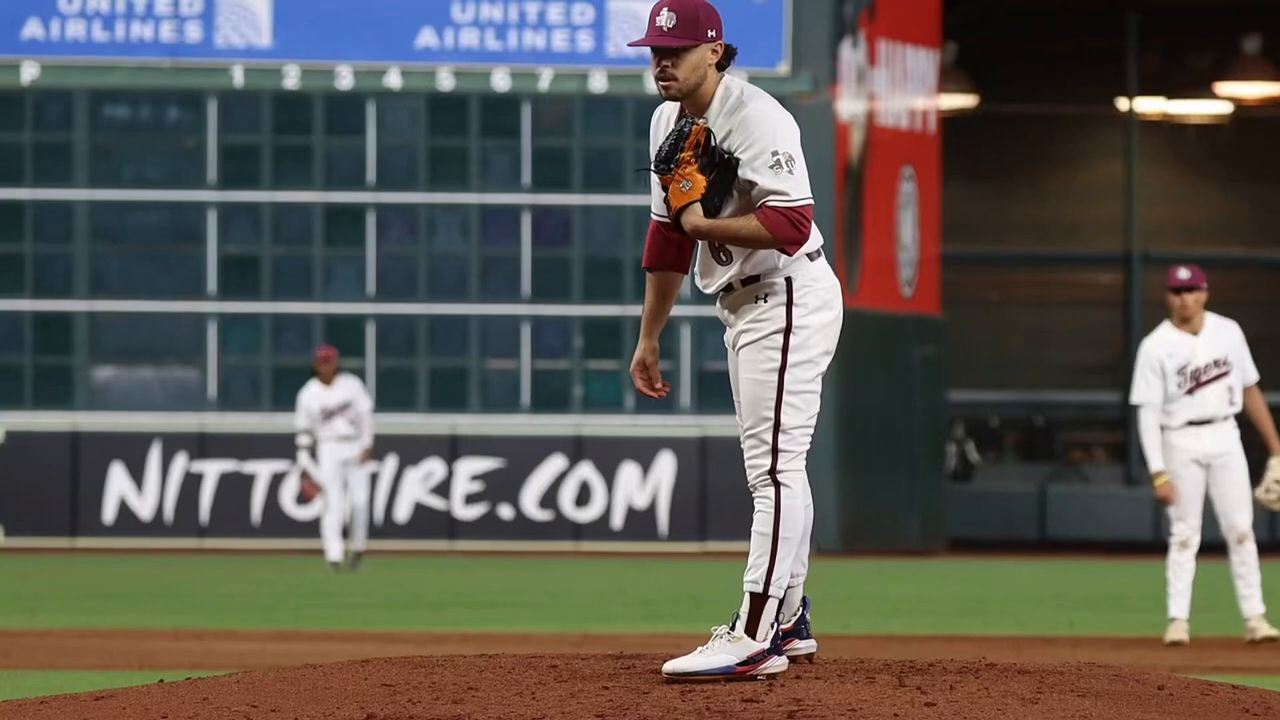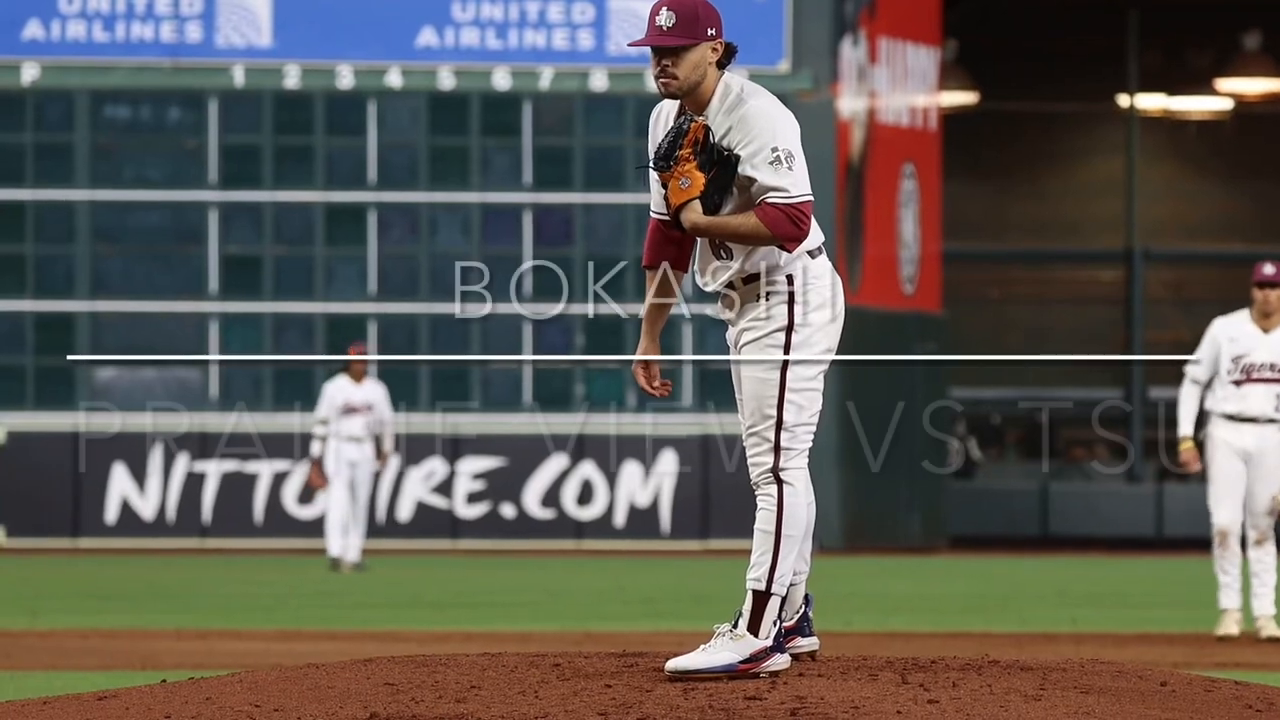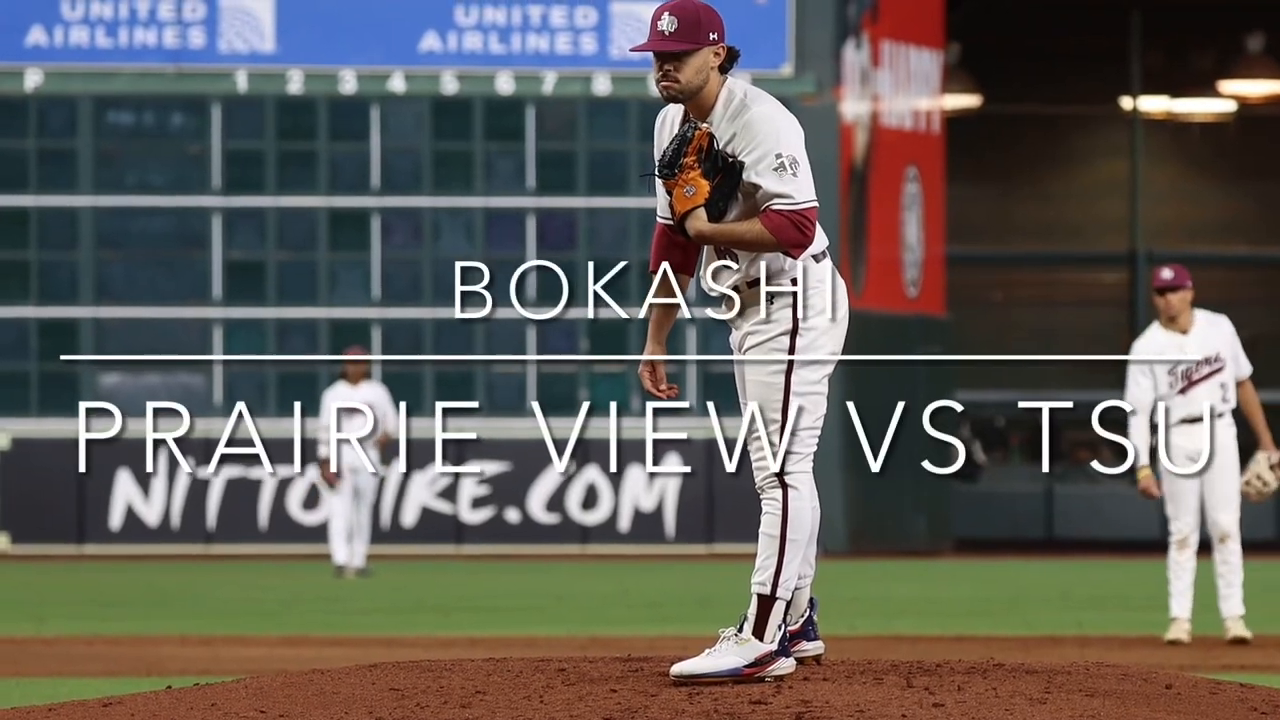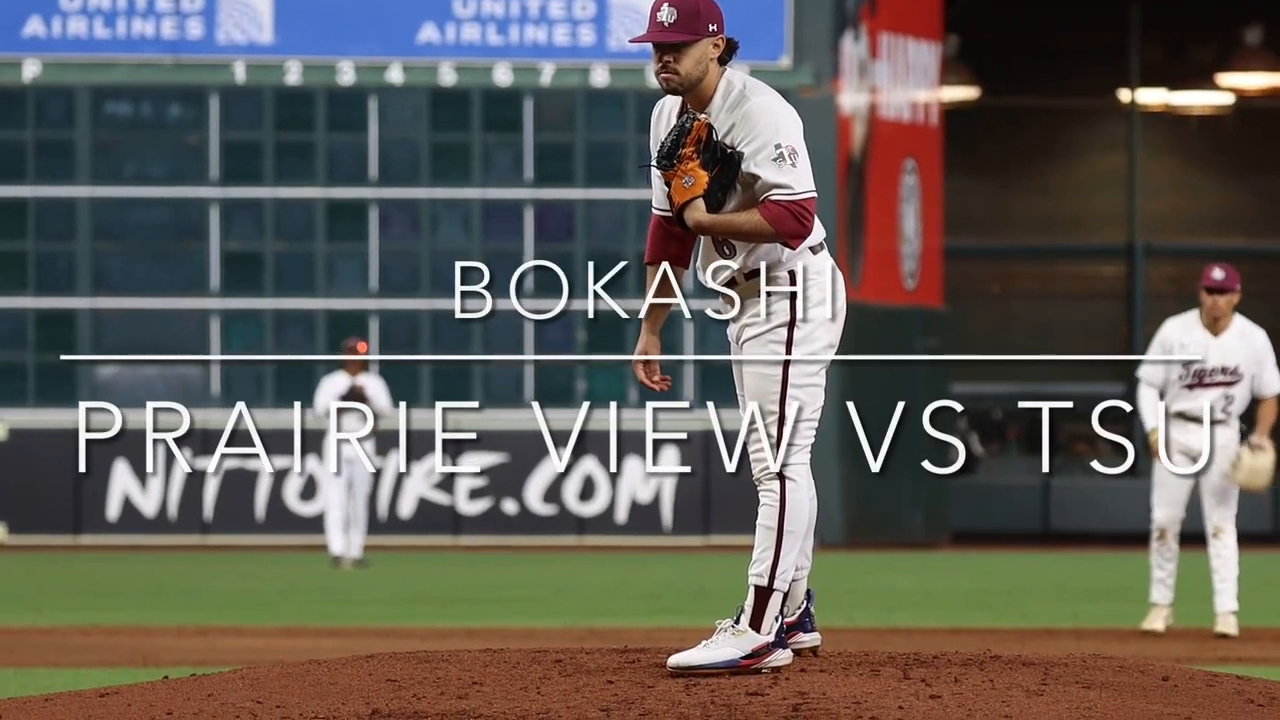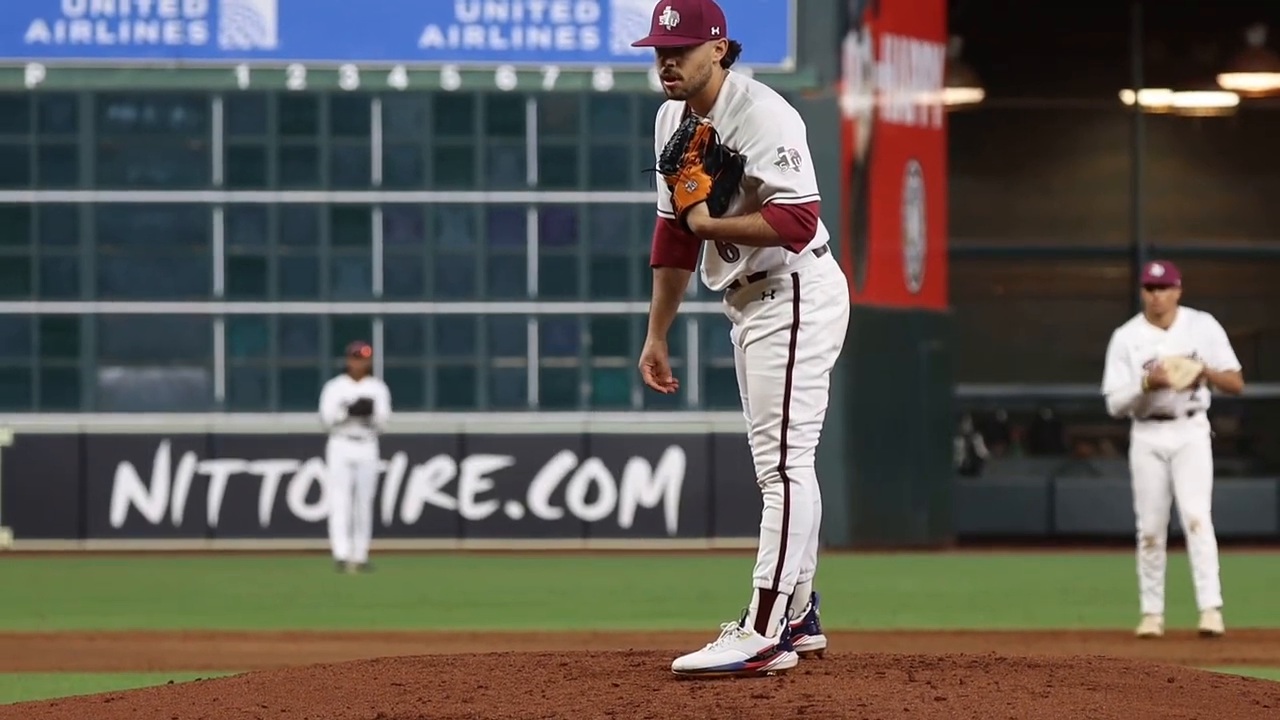
dt=1s
person 1, frame 1
left shoulder: (756, 118)
right shoulder: (668, 121)
left elbow: (792, 225)
right elbow: (667, 234)
left wrist: (702, 225)
right wrist: (648, 337)
left hip: (789, 299)
right hip: (743, 305)
left knee: (773, 467)
right knee: (772, 467)
left ankle: (756, 638)
right ankle: (788, 620)
person 1, frame 2
left shoulder: (756, 115)
right shoulder: (666, 119)
left elbow: (790, 221)
right elbow: (666, 232)
left wrist: (701, 221)
right wrist: (649, 336)
left hip: (789, 298)
right hip: (743, 302)
left knee: (776, 464)
right knee: (774, 464)
left ankle: (758, 635)
right ankle: (791, 617)
person 1, frame 3
left shoulder: (759, 121)
right shoulder: (670, 124)
left elbow: (796, 228)
right elbow: (672, 239)
left wrist: (707, 230)
right wrist: (656, 340)
left hip: (794, 303)
right hip: (748, 307)
left knee: (782, 470)
right knee: (779, 470)
left ankle: (763, 639)
right ankle: (796, 622)
person 1, frame 4
left shoulder: (759, 111)
right shoulder: (667, 115)
left elbow: (795, 217)
right elbow: (667, 228)
left wrist: (704, 220)
right wrist: (650, 329)
left hip: (792, 293)
right hip: (744, 298)
left knee: (779, 461)
right knee: (775, 461)
left ankle: (760, 630)
right ankle: (793, 613)
person 1, frame 5
left shoulder: (762, 114)
right shoulder: (671, 119)
left elbow: (797, 220)
right elbow: (673, 231)
left wrist: (708, 224)
right wrist: (657, 333)
left hip: (795, 296)
right hip: (747, 302)
left knee: (783, 462)
right knee: (779, 463)
left ankle: (765, 633)
right ankle: (797, 615)
person 2, frame 1
left shoulder: (1229, 332)
right shoulder: (1154, 346)
right elbow: (1148, 414)
right wrist: (1159, 473)
left hip: (1225, 438)
right hip: (1181, 443)
left knee: (1240, 528)
right knee: (1184, 534)
right ankle: (1178, 620)
person 2, frame 2
right shoulder: (1224, 329)
right elbow: (1192, 383)
right wrist: (1185, 440)
right hip: (1225, 434)
right knee: (1226, 522)
right ankle: (1231, 610)
person 2, frame 3
left shoulder: (1220, 327)
right shoulder: (1146, 347)
left elbow: (1243, 384)
right elbow: (1138, 412)
right wrist: (1143, 467)
left hip: (1220, 433)
right hip: (1177, 441)
left knee: (1225, 527)
right knee: (1182, 531)
left ankle: (1233, 616)
right ankle: (1180, 619)
person 2, frame 4
right shoulder: (1173, 331)
right elbow: (1148, 387)
right wrist: (1154, 431)
left hip: (1223, 437)
right hip: (1176, 433)
left knee: (1220, 523)
right knee: (1164, 521)
left ankle: (1226, 612)
right ankle: (1160, 605)
person 2, frame 5
left shoulder: (1204, 325)
right shoulder: (1125, 337)
left elbow: (1236, 383)
right elbow: (1115, 405)
left wrist: (1206, 372)
right wrist: (1146, 384)
left hip: (1191, 432)
right hip: (1147, 437)
left knee: (1196, 517)
right knee: (1150, 527)
left ankle: (1211, 608)
right ankle: (1152, 613)
person 3, frame 1
left shoulder: (862, 45)
right shoulder: (846, 47)
left elbow: (865, 88)
right elbow: (844, 91)
left hip: (859, 121)
right hip: (849, 122)
left knee: (857, 193)
right knee: (848, 194)
left ankle: (854, 276)
right ankle: (849, 275)
person 3, frame 2
left shoulder: (863, 42)
right shoulder: (846, 44)
left elbow: (866, 85)
right elbow: (844, 87)
left hip: (859, 118)
right hip: (849, 120)
left knee: (857, 191)
right knee: (848, 190)
left ankle: (855, 272)
right ankle: (849, 271)
person 3, frame 3
left shoulder: (865, 46)
right shoulder: (849, 48)
left elbow: (869, 89)
right elbow: (848, 91)
left hip: (862, 122)
right hip: (852, 122)
left knee: (861, 197)
right knee: (852, 196)
left ankle: (860, 277)
right ankle: (854, 275)
person 3, frame 4
left shoulder: (864, 36)
right shoulder: (847, 40)
left elbow: (867, 78)
right elbow: (845, 82)
left hip: (861, 114)
right hip: (850, 114)
left knee: (859, 181)
right knee: (850, 182)
left ankle: (857, 266)
right ankle: (852, 266)
person 3, frame 5
left shoulder: (867, 37)
right shoulder: (850, 41)
left elbow: (870, 79)
right elbow: (849, 83)
left wrist: (866, 108)
left hip: (864, 115)
right hip: (854, 115)
left knee: (863, 183)
right knee: (854, 185)
left ankle: (861, 267)
right ankle: (856, 268)
person 4, frame 1
left shoulder: (352, 383)
right shoulder: (307, 395)
left elbow: (366, 415)
right elbow: (303, 431)
left wrist: (367, 446)
right wrist: (304, 465)
left hip: (356, 449)
right hip: (329, 450)
left knee: (360, 501)
right knee: (333, 504)
left ankle: (358, 547)
right ankle: (334, 557)
person 4, frame 2
left shoulder: (378, 389)
right shoulder: (333, 386)
left elbow: (386, 421)
right elbow: (321, 421)
left wrist: (386, 451)
right wrist: (315, 457)
left hip: (365, 451)
right hip: (337, 448)
left knee: (360, 505)
right knee: (338, 501)
left ankle: (354, 557)
right ankle: (335, 554)
person 4, frame 3
left shoulder: (378, 390)
right shoulder: (332, 393)
left elbow: (391, 419)
right elbow: (325, 429)
left wrist: (386, 436)
right wrist: (324, 460)
left hip: (368, 454)
right hip: (340, 454)
left knee: (364, 509)
right knee: (340, 508)
left ankle: (359, 562)
right ankle: (341, 562)
person 4, frame 4
left shoulder: (375, 382)
right shoulder: (330, 381)
left elbow: (386, 410)
right elbow: (320, 409)
left wrist: (366, 397)
right wrist: (342, 399)
left hip: (364, 445)
right hip: (337, 443)
left knee: (359, 500)
right knee: (335, 498)
left ankle: (355, 553)
right ankle: (337, 552)
person 4, frame 5
left shoulder: (378, 388)
right shoulder: (334, 387)
left elbow: (382, 422)
right elbow: (326, 419)
left wrist: (369, 412)
right wrist: (349, 411)
left hip: (367, 449)
right hip: (340, 447)
left knee: (364, 504)
right knee: (339, 503)
left ankle: (360, 557)
right ankle: (342, 556)
